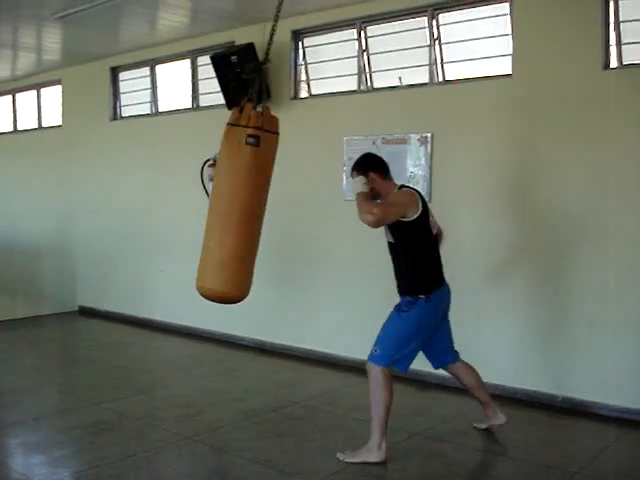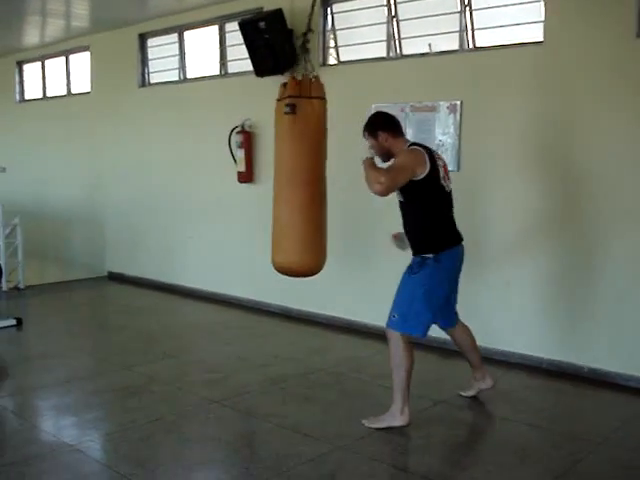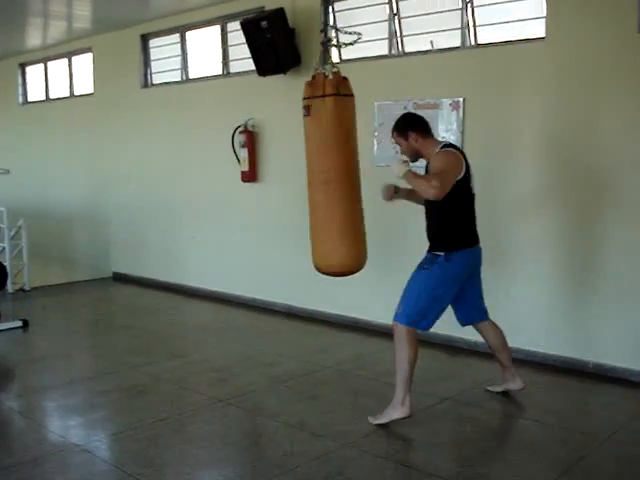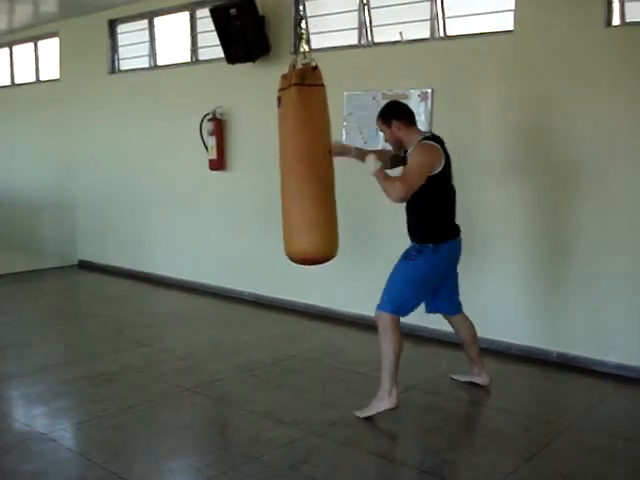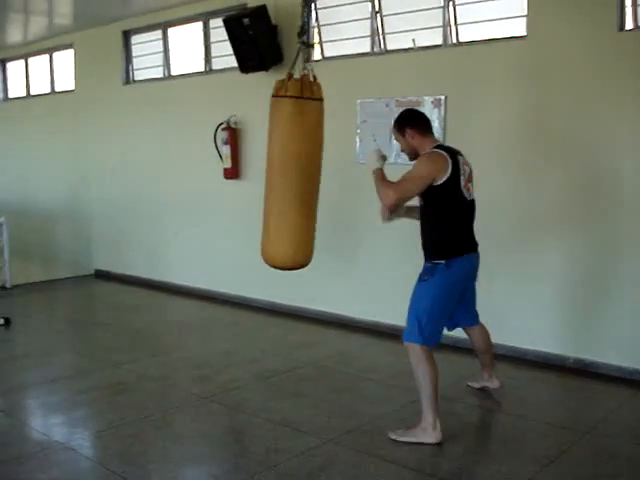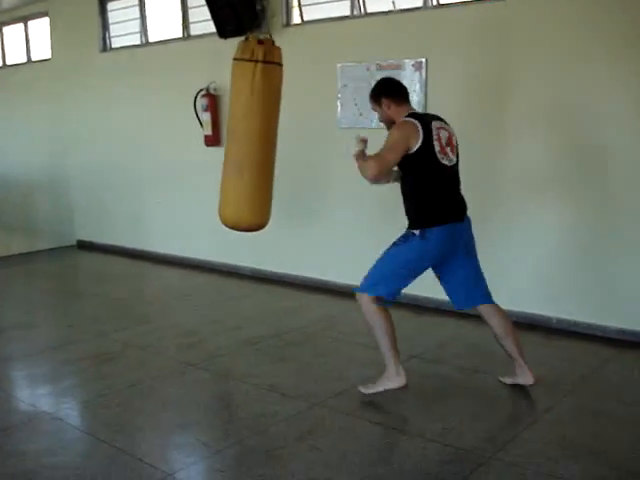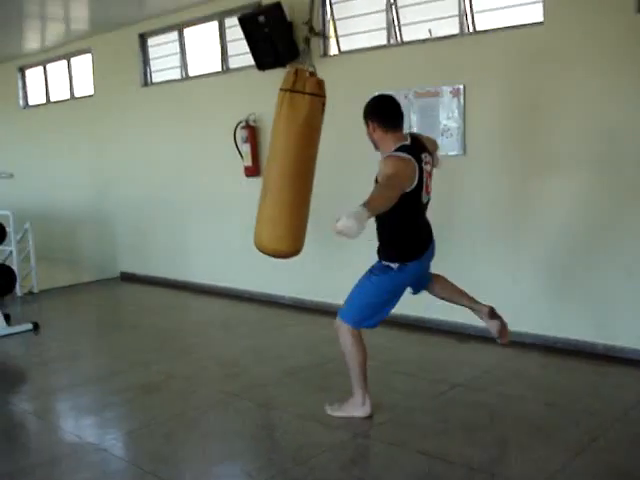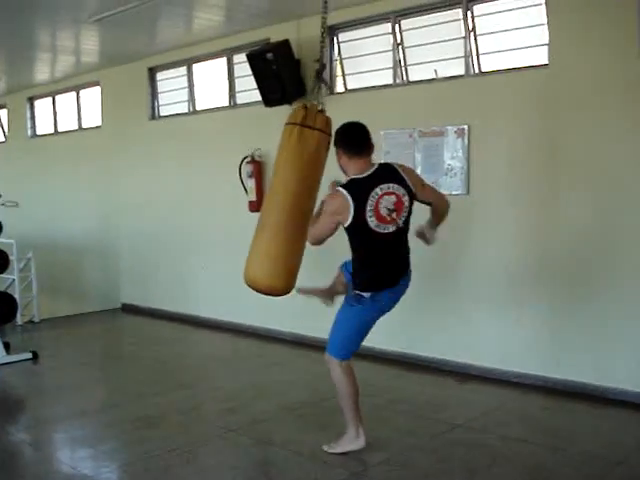
dt=0.3s
person 1, frame 1
left shoulder: (403, 197)
right shoulder: (404, 199)
left elbow: (370, 217)
right elbow: (436, 234)
left wrist: (361, 192)
left hip: (420, 299)
right hip: (435, 293)
left knee: (377, 366)
right knee: (450, 360)
left ankle: (376, 447)
right ankle: (493, 413)
person 1, frame 2
left shoulder: (412, 156)
right shoulder: (419, 156)
left elbow: (380, 185)
left wrist: (368, 160)
right wrist: (410, 234)
left hip: (432, 258)
right hip: (447, 251)
left knee: (397, 330)
right knee: (448, 321)
left ankle: (399, 410)
right ankle: (481, 376)
person 1, frame 3
left shoulder: (447, 157)
right shoulder: (442, 158)
left elbow: (434, 190)
left wrist: (404, 171)
right wrist: (398, 191)
left hip: (447, 257)
right hip: (467, 252)
left knee: (403, 325)
right knee: (479, 318)
left ankle: (400, 403)
right ankle: (511, 377)
person 1, frame 4
left shoulder: (427, 149)
right shoulder: (416, 148)
left elbow: (397, 192)
right elbow: (385, 157)
left wrist: (377, 168)
right wrist: (345, 149)
left hip: (431, 248)
right hip: (445, 244)
left knee: (387, 314)
right knee: (452, 310)
left ankle: (386, 395)
right ankle: (478, 371)
person 1, frame 5
left shoulder: (433, 159)
right shoulder: (451, 157)
left elbow: (390, 197)
left wrist: (377, 167)
right wrist: (403, 211)
left hip: (445, 263)
right hip: (465, 258)
left knee: (415, 342)
right knee: (469, 320)
left ankle: (430, 426)
right ankle: (489, 376)
person 1, frame 6
left shoulder: (404, 128)
right shoulder: (435, 123)
left elbow: (374, 173)
left wrist: (359, 152)
right wrist: (397, 172)
left hip: (429, 237)
right hip: (459, 228)
left knee: (368, 295)
right knee: (482, 303)
left ankle: (394, 371)
right ankle: (522, 370)
person 1, frame 7
left shoulder: (396, 162)
right shoulder: (417, 142)
left elbow: (387, 190)
left wrist: (362, 212)
left hip: (398, 263)
right hip: (422, 246)
left knee: (346, 325)
right knee: (421, 279)
left ankle: (360, 401)
right ankle: (483, 311)
person 1, frame 8
left shoulder: (342, 197)
right shoulder: (400, 174)
left elbow: (314, 237)
right elbow: (441, 203)
right wrist: (430, 228)
left hip: (371, 293)
right hip: (400, 278)
left knee: (336, 359)
right knee: (348, 268)
left ankle: (355, 436)
right ankle: (328, 292)
